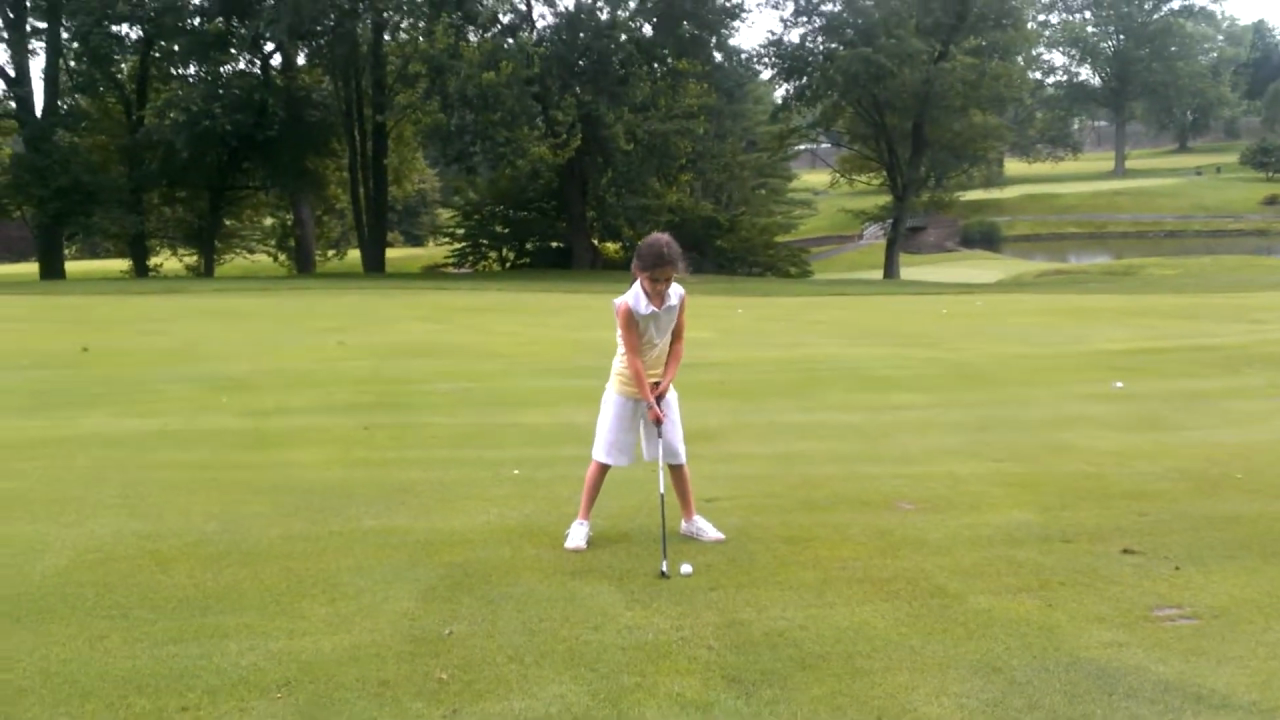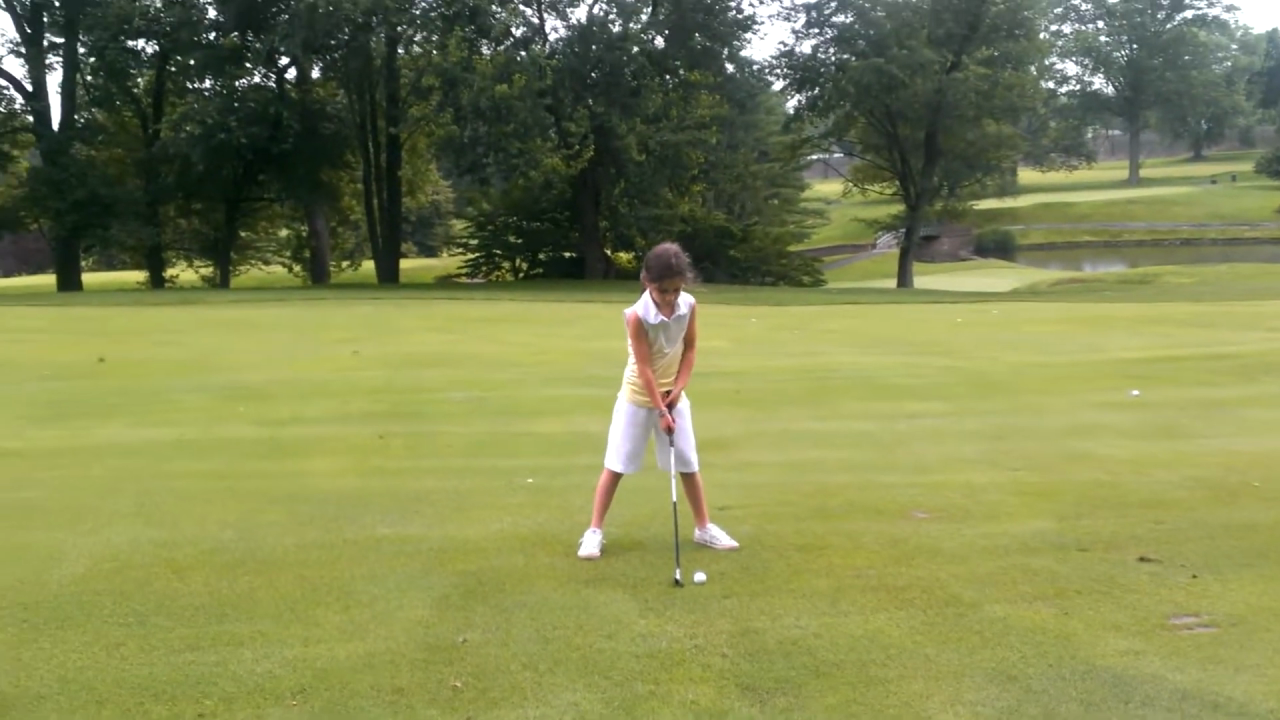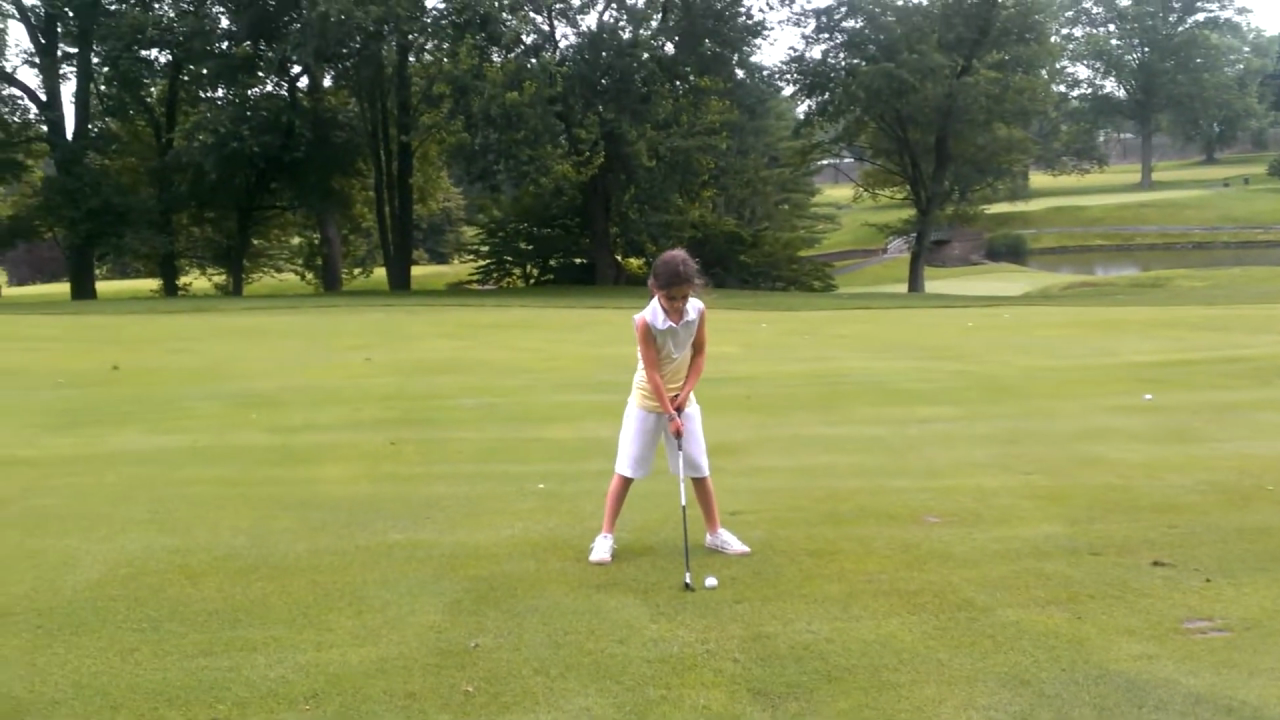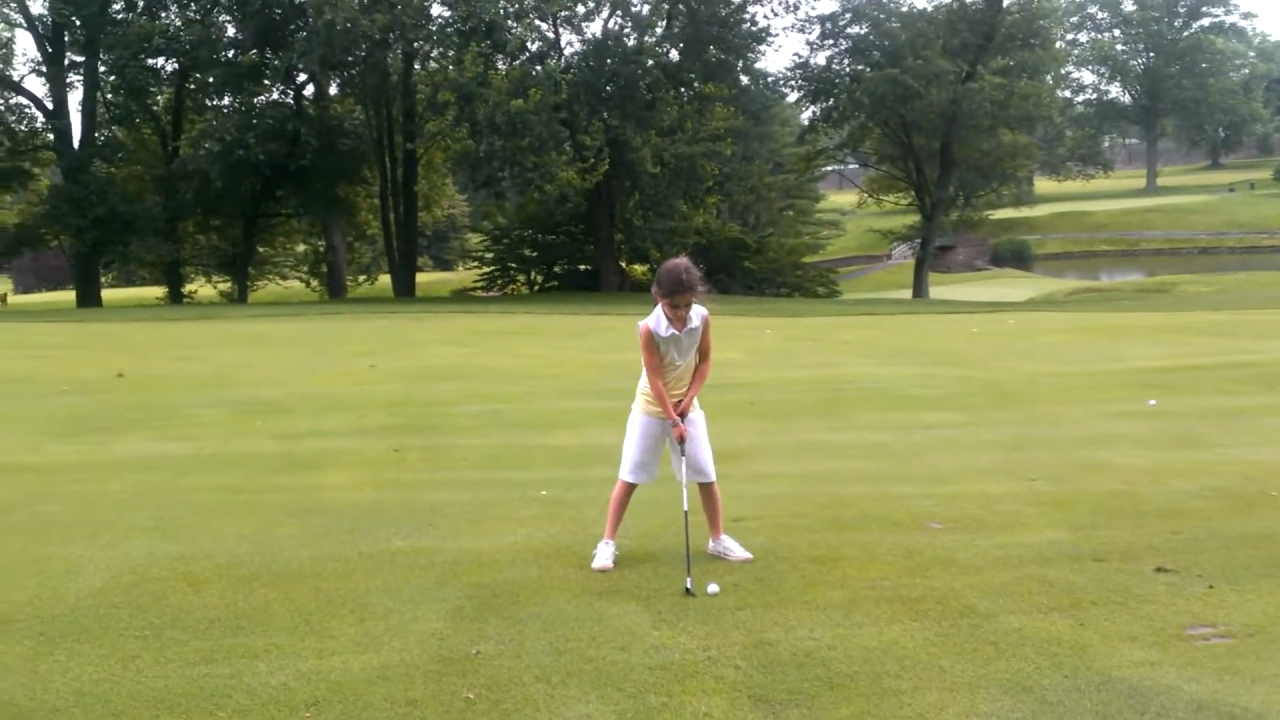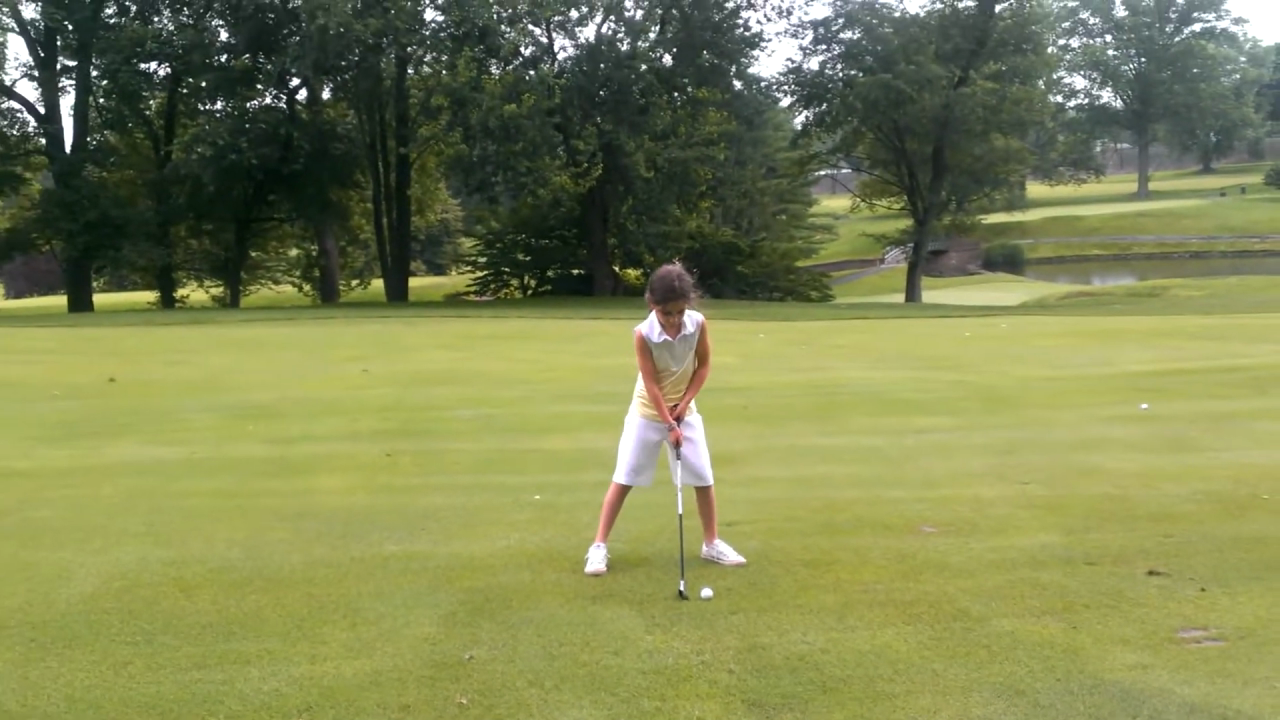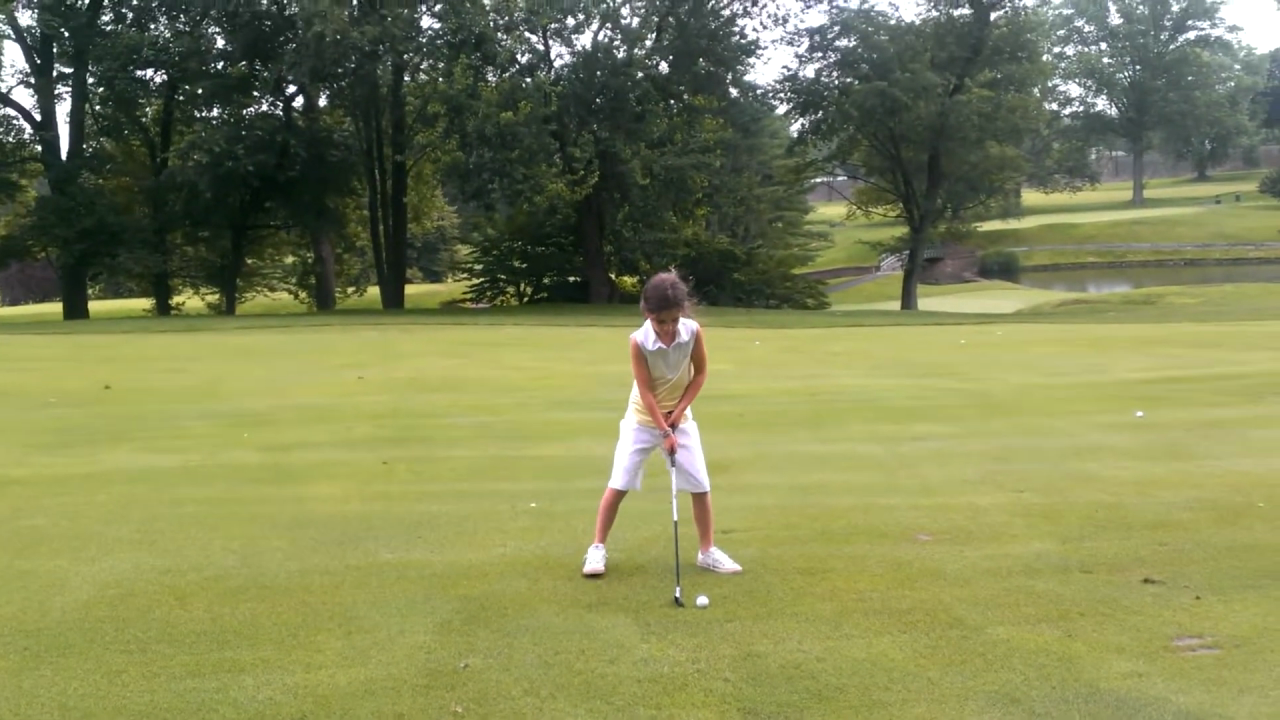
dt=0.1s
person 1, frame 1
left shoulder: (678, 297)
right shoulder: (627, 306)
left elbow: (677, 342)
right elbow: (633, 357)
left wrist: (666, 381)
right wrist: (648, 402)
left hip: (661, 387)
right hip: (625, 388)
left knee: (676, 456)
right knee: (603, 457)
left ankle: (690, 519)
right ankle: (581, 523)
person 1, frame 2
left shoulder: (689, 306)
right shoulder: (637, 316)
left elbow: (689, 350)
right elbow: (644, 366)
left wrist: (677, 390)
right wrist: (659, 410)
left hip: (673, 396)
right hip: (637, 398)
left knee: (689, 464)
right knee: (616, 465)
left ankle: (704, 527)
right ankle: (595, 531)
person 1, frame 3
left shoulder: (698, 311)
right shoulder: (645, 321)
left elbow: (699, 355)
right elbow: (652, 372)
left wrist: (684, 394)
right wrist: (669, 414)
left hip: (683, 400)
right hip: (647, 403)
left knee: (700, 469)
right knee: (626, 470)
left ankle: (715, 532)
right ankle: (605, 536)
person 1, frame 4
left shoulder: (702, 318)
right shoulder: (648, 328)
left elbow: (704, 361)
right elbow: (655, 378)
left wrist: (688, 399)
right wrist: (672, 420)
left hip: (687, 407)
right hip: (651, 409)
left knee: (706, 474)
right knee: (629, 476)
left ankle: (718, 539)
right ankle: (608, 543)
person 1, frame 5
left shoulder: (698, 324)
right shoulder: (643, 334)
left elbow: (703, 365)
right elbow: (651, 383)
left wrist: (683, 404)
right wrist: (668, 424)
left hip: (684, 411)
right hip: (646, 413)
left knee: (704, 478)
right knee: (623, 479)
left ankle: (712, 543)
right ankle: (599, 546)
person 1, frame 6
left shoulder: (693, 332)
right shoulder: (638, 341)
left elbow: (700, 373)
right elbow: (646, 391)
left wrist: (679, 411)
right wrist: (663, 431)
left hip: (680, 418)
right hip: (642, 420)
left knee: (700, 485)
right knee: (618, 484)
left ankle: (707, 551)
right ankle: (597, 547)
